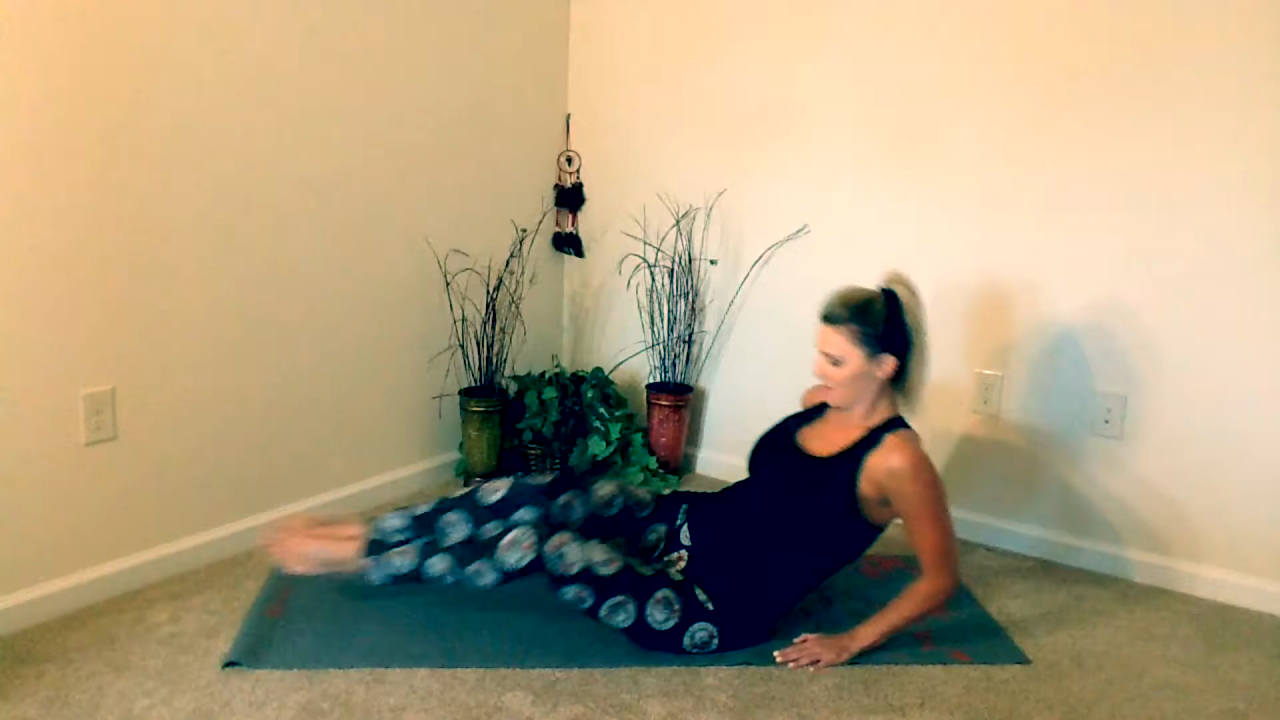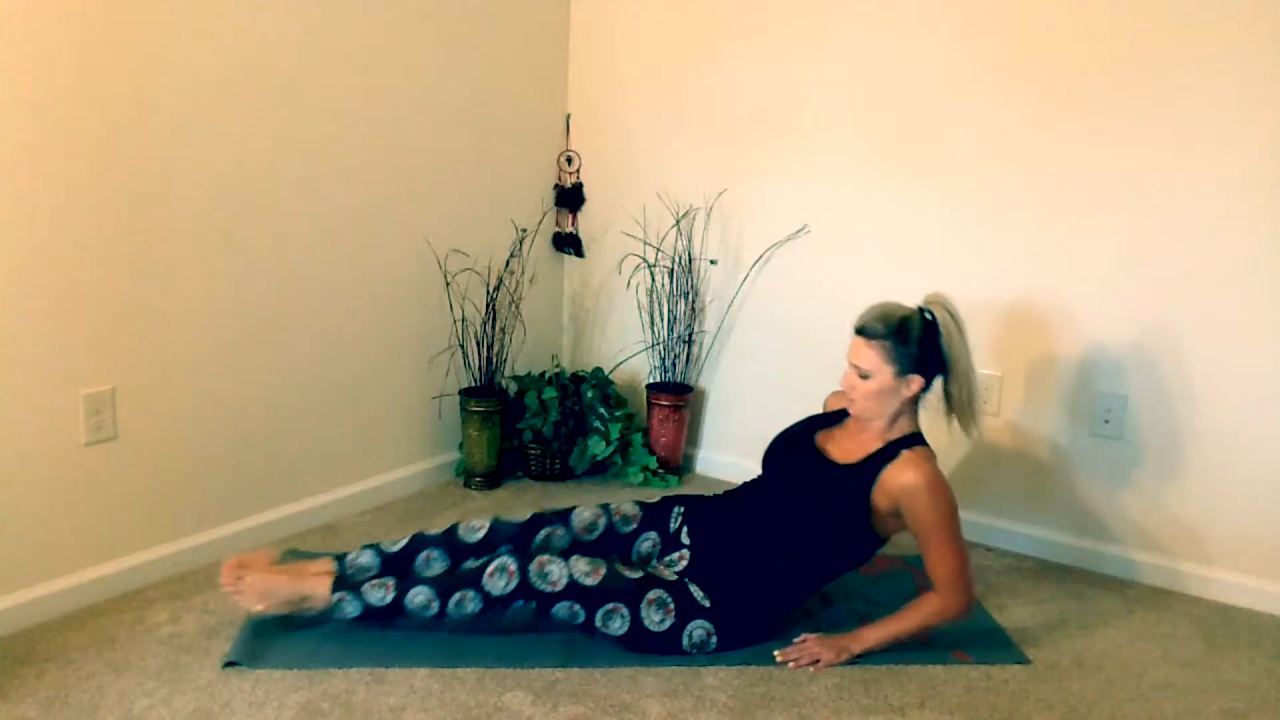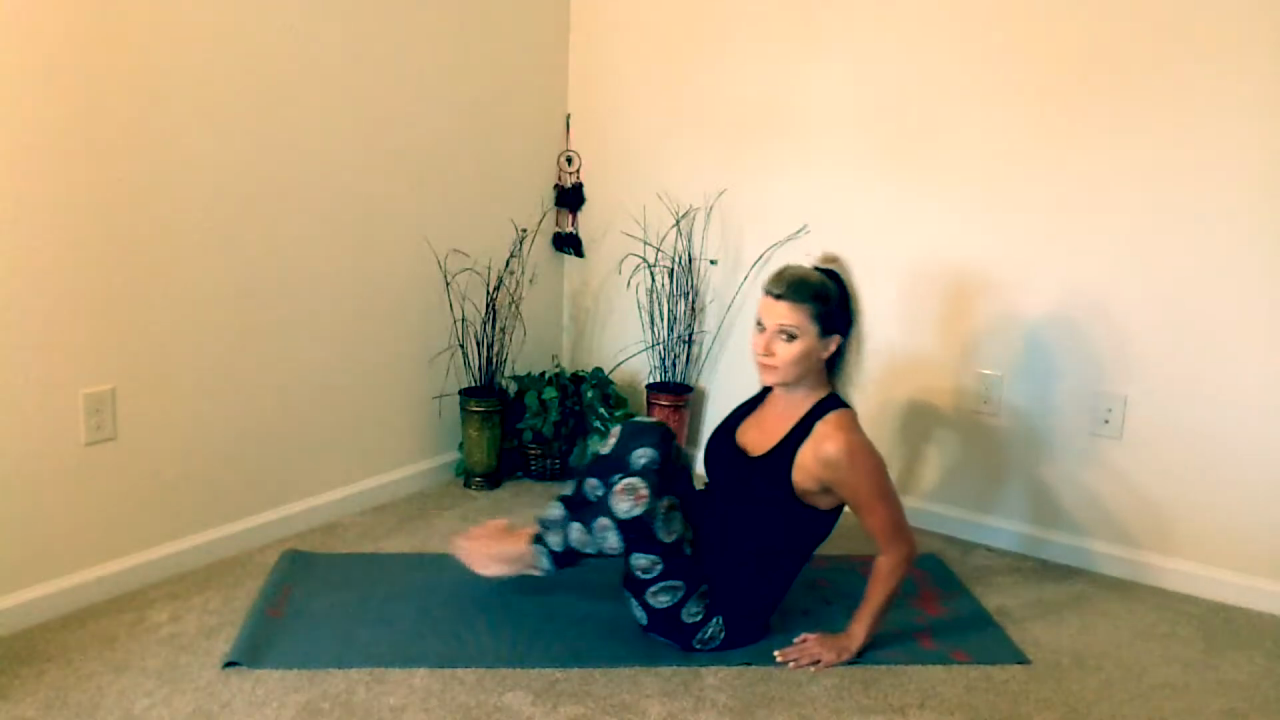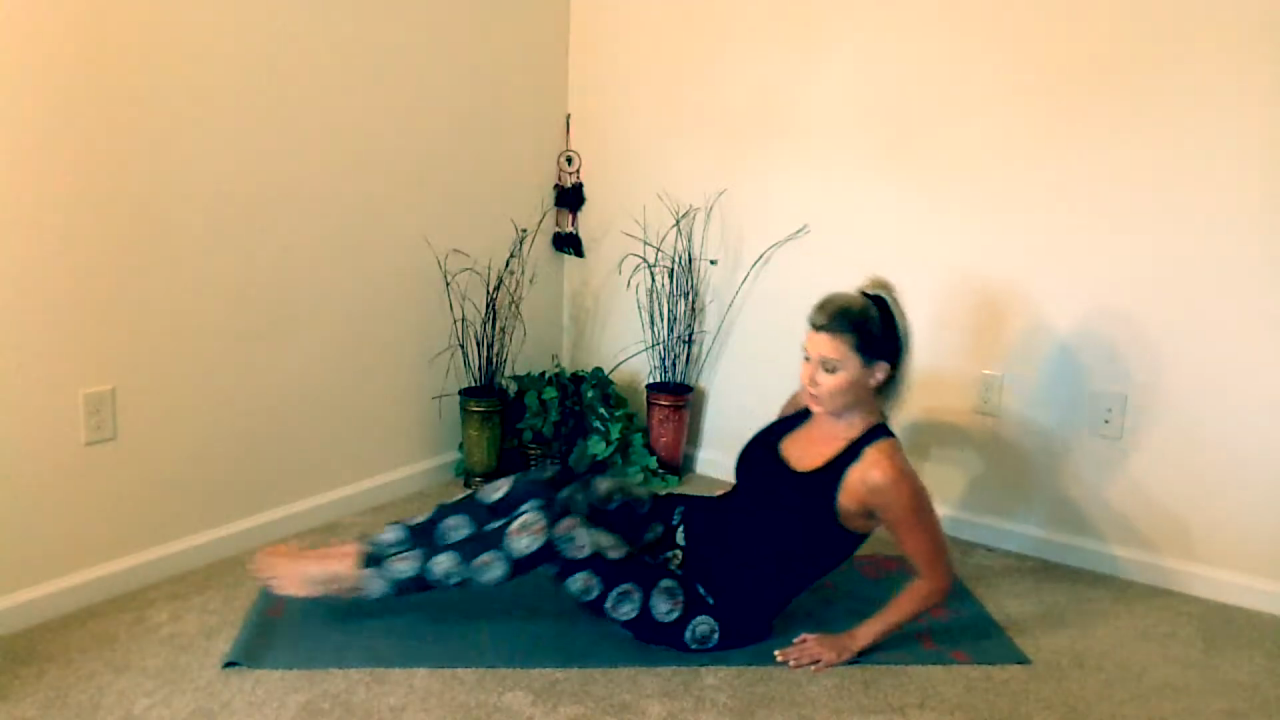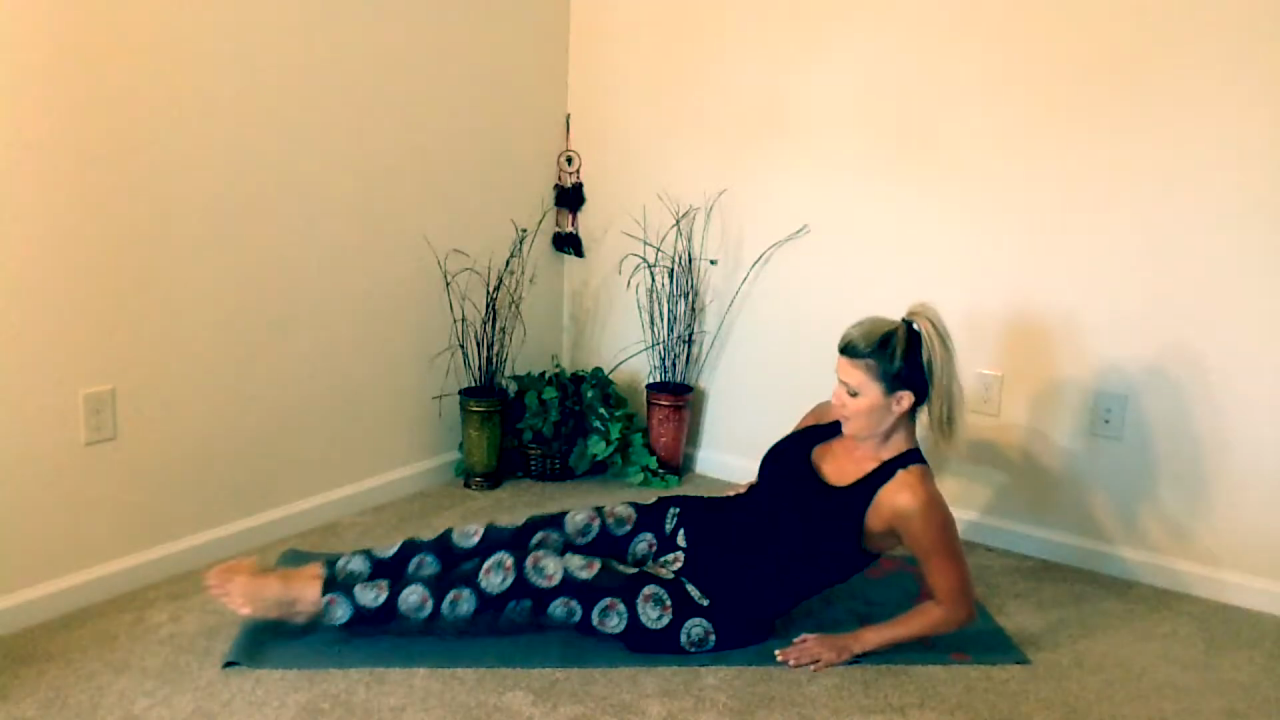
dt=0.4s
person 1, frame 1
left shoulder: (895, 463)
right shoulder: (828, 401)
left elbow: (940, 573)
left wrist: (852, 641)
left hip: (719, 610)
right hip: (692, 526)
left knee: (540, 550)
right knee: (542, 495)
left ankle: (364, 556)
right ankle: (365, 540)
person 1, frame 2
left shoulder: (912, 478)
right shoulder: (844, 410)
left elbow: (954, 594)
left wrist: (852, 642)
left hip: (718, 612)
right hip: (691, 531)
left knee: (527, 577)
right knee: (512, 538)
left ankle: (323, 597)
right ankle: (325, 576)
person 1, frame 3
left shoulder: (835, 443)
right shoulder: (777, 389)
left elbow: (897, 550)
left wrist: (850, 640)
left hip: (709, 616)
right hip: (700, 546)
left knee: (638, 477)
right knee: (642, 442)
left ankle: (540, 550)
right ankle: (548, 541)
person 1, frame 4
left shoulder: (880, 474)
right shoulder: (809, 404)
left elbow: (935, 577)
left wrist: (850, 640)
left hip: (713, 610)
right hip: (691, 530)
left knee: (547, 531)
right knee: (544, 491)
left ankle: (359, 576)
right ankle: (356, 558)
person 1, frame 5
left shoulder: (908, 499)
right shoulder: (833, 423)
left elbow: (956, 603)
left wrist: (851, 644)
left hip: (713, 613)
right hip: (687, 531)
left knee: (518, 575)
right knee: (510, 539)
left ankle: (308, 601)
right ankle: (316, 582)
